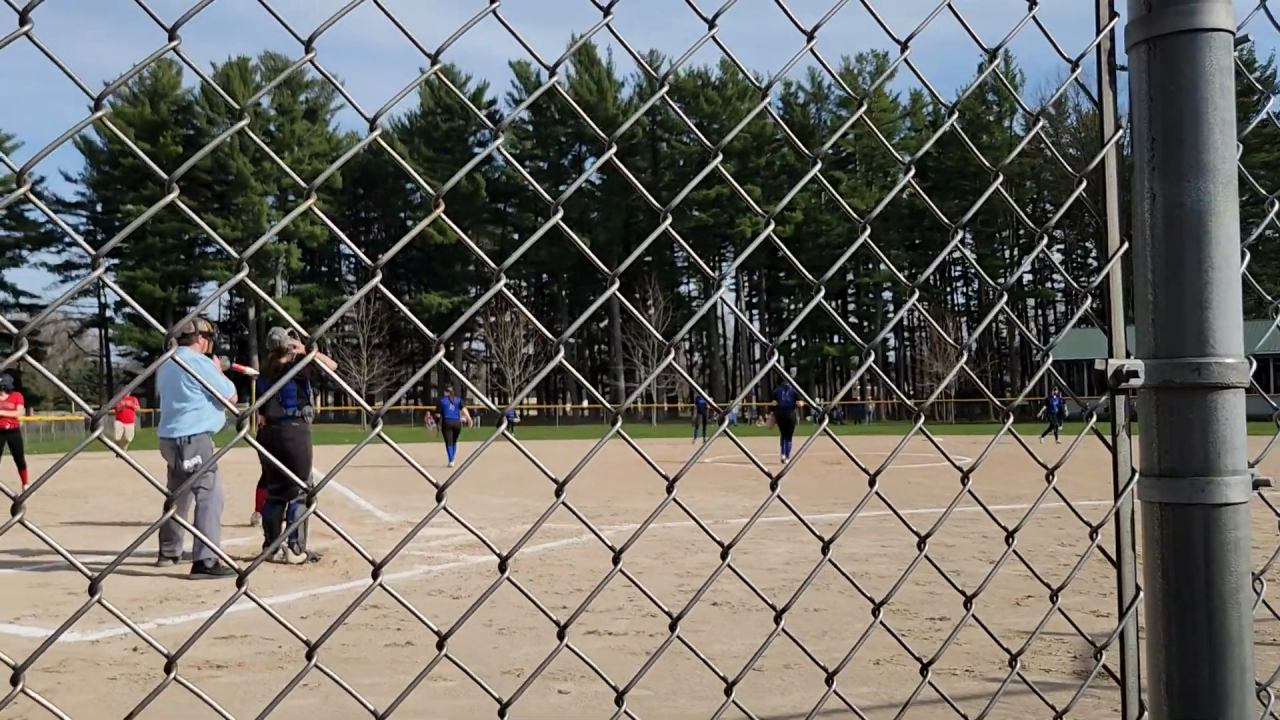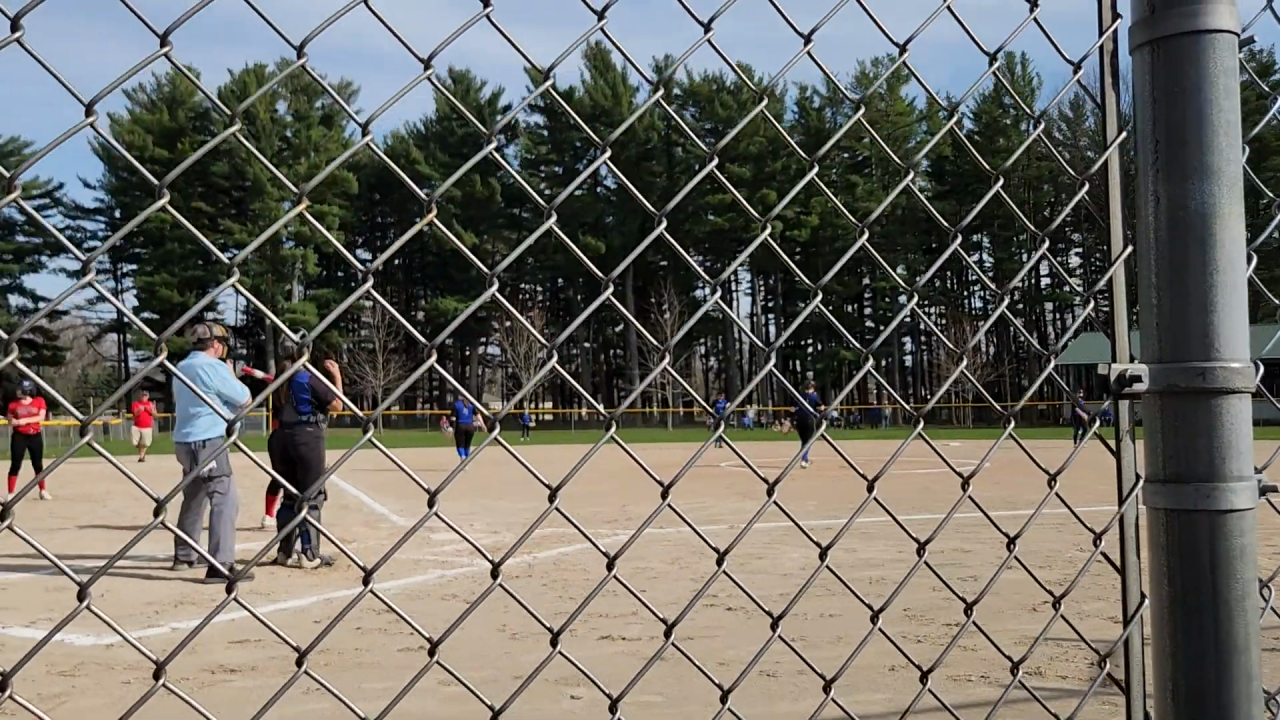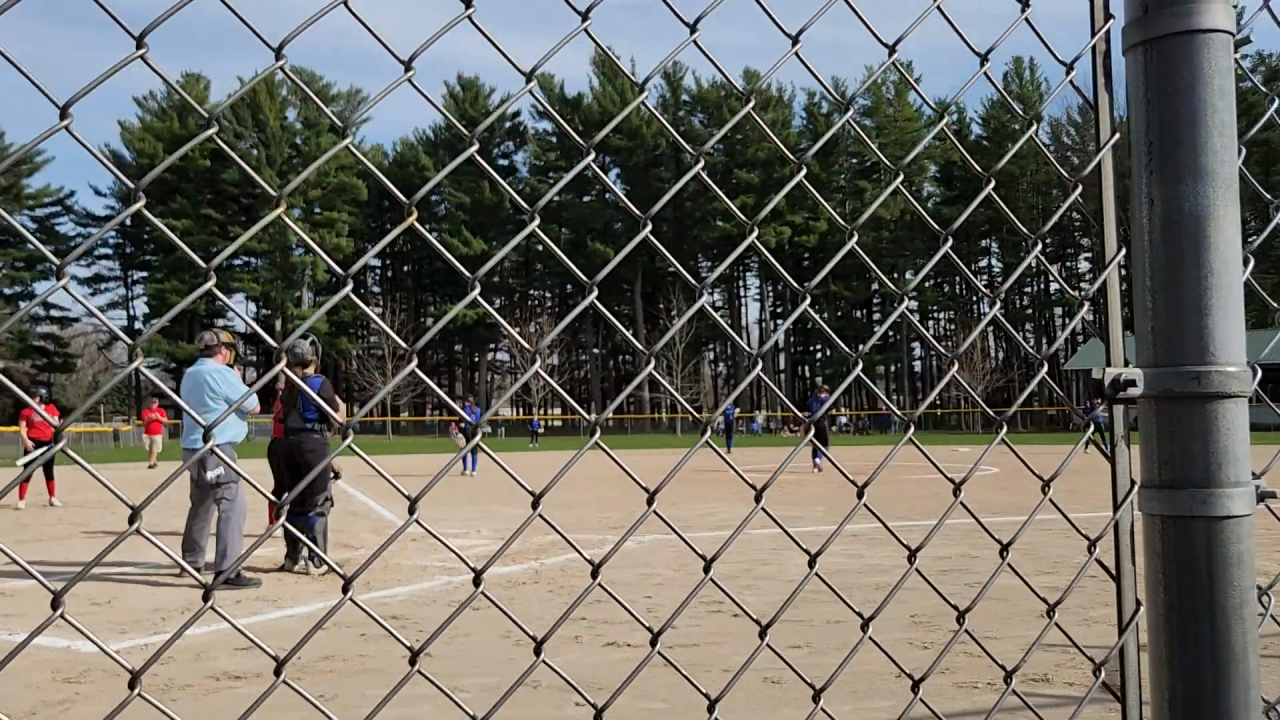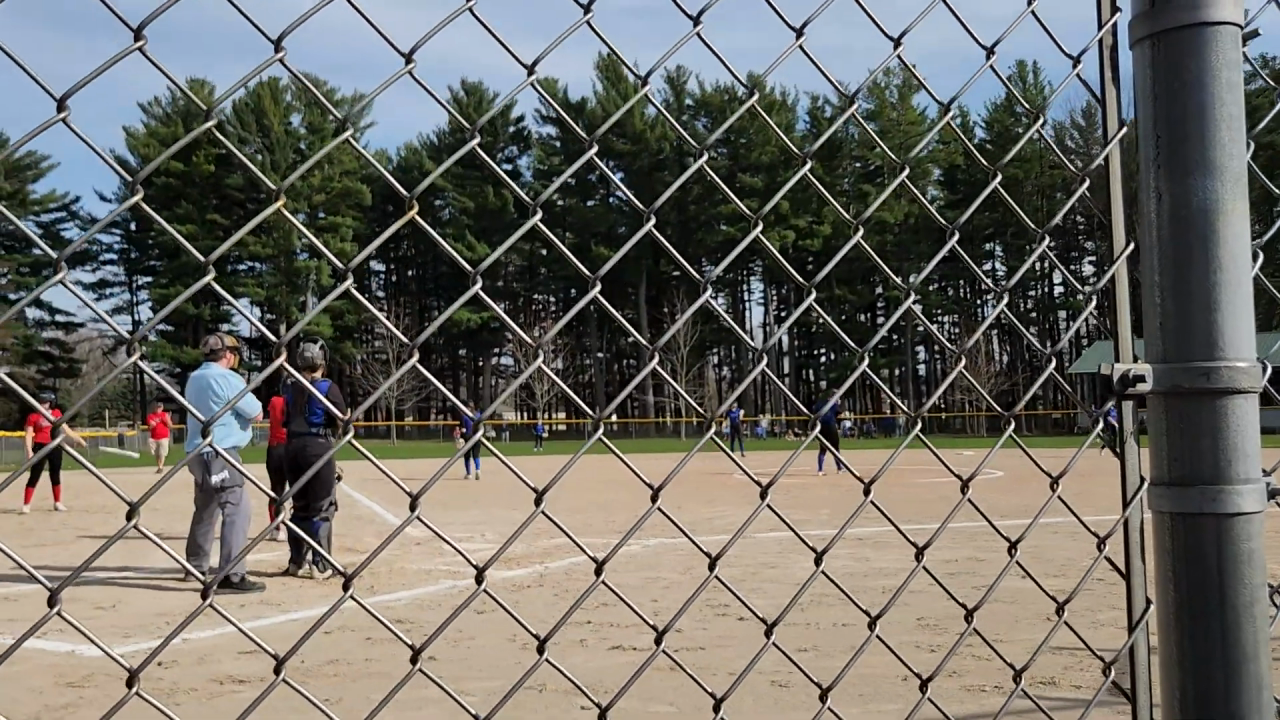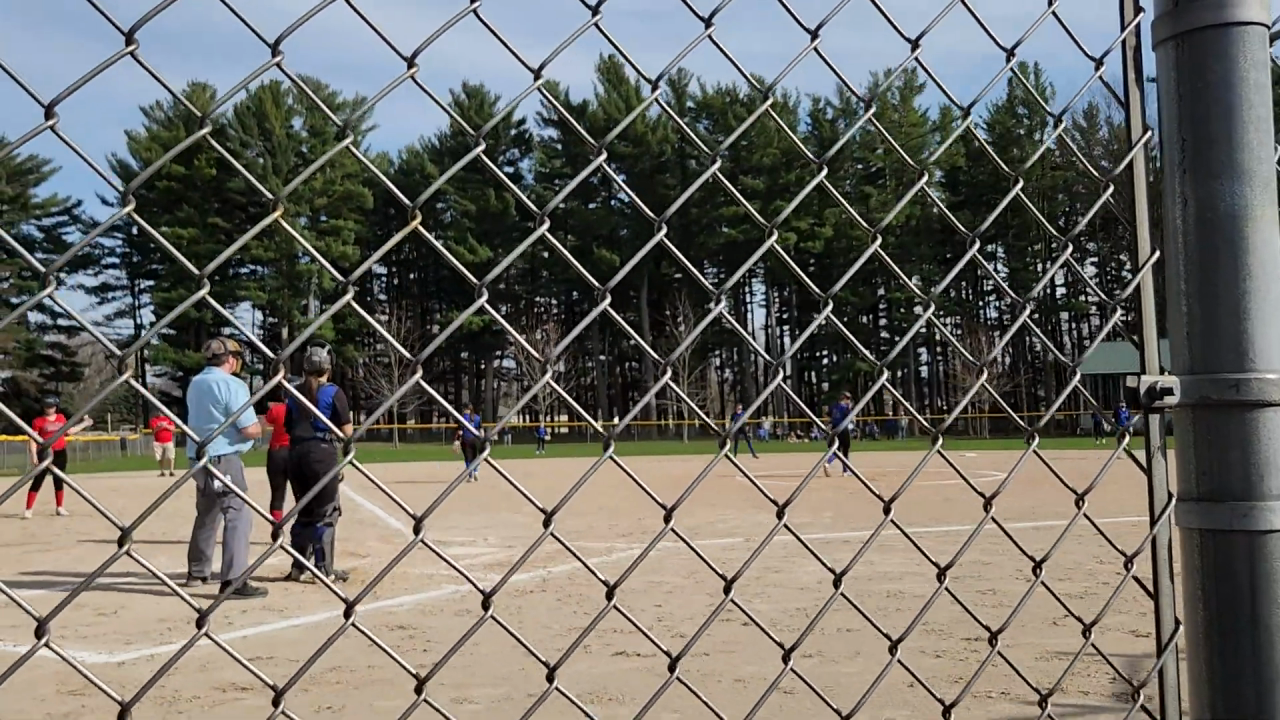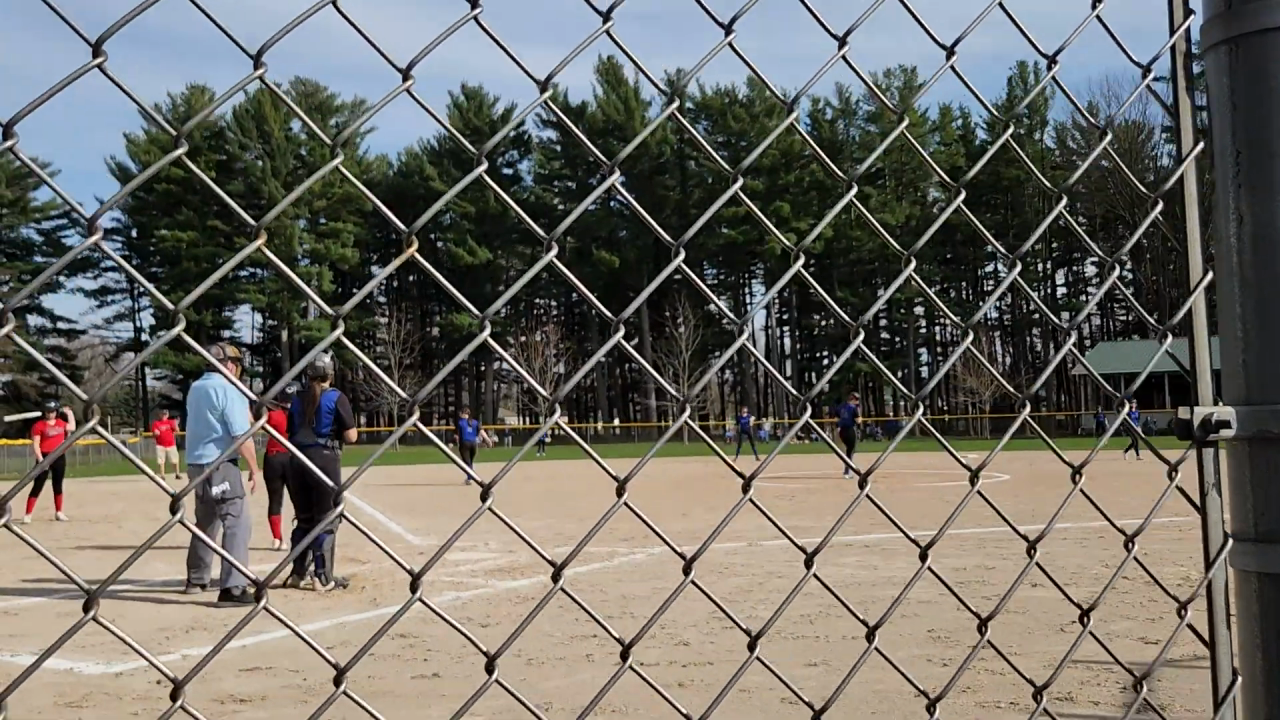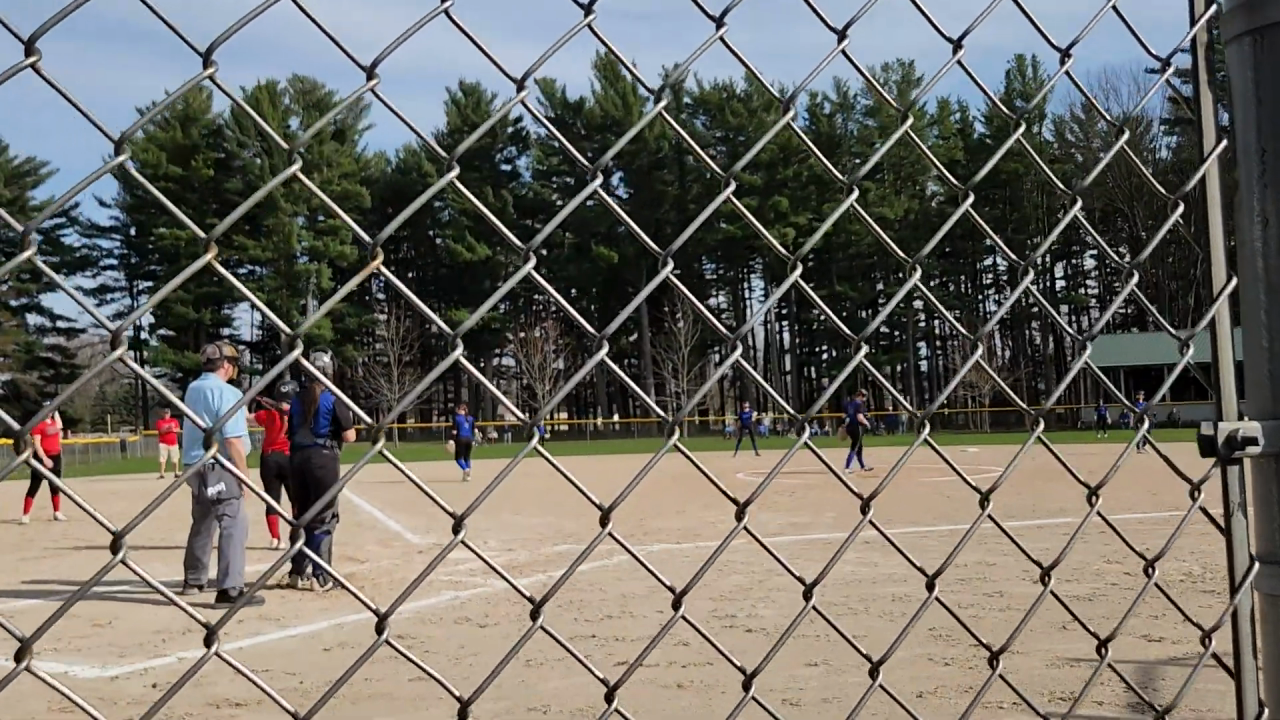
dt=0.2s
person 1, frame 1
left shoulder: (167, 364)
right shoulder: (199, 363)
right elbow: (231, 396)
right wrist: (218, 370)
left hip: (170, 438)
right hip: (193, 439)
left knee: (178, 495)
right knee: (210, 496)
left ankle: (168, 552)
right ankle: (205, 561)
person 1, frame 2
left shoulder: (181, 368)
right shoulder: (214, 368)
right elbow: (246, 400)
right wrist: (231, 375)
left hip: (186, 442)
right hip: (207, 444)
left knee: (193, 499)
right knee: (224, 500)
left ankle: (183, 555)
right ankle: (220, 566)
person 1, frame 3
left shoulder: (189, 375)
right shoulder: (222, 374)
right elbow: (253, 406)
right wrist: (239, 381)
left hip: (193, 449)
right hip: (215, 450)
left knee: (201, 506)
right knee: (232, 507)
left ankle: (192, 562)
right ankle: (227, 573)
person 1, frame 4
left shoulder: (193, 379)
right shoulder: (228, 379)
right elbow: (256, 414)
right wrist: (244, 391)
left hip: (198, 452)
right hip: (220, 454)
left knee: (205, 511)
right knee: (237, 511)
left ankle: (196, 565)
right ankle: (231, 576)
person 1, frame 5
left shoulder: (195, 383)
right shoulder: (231, 384)
right elbow: (249, 427)
right wrist: (259, 431)
left hip: (199, 457)
right hip: (222, 458)
left knee: (207, 515)
right knee: (239, 516)
left ankle: (197, 572)
right ankle: (233, 581)
person 1, frame 6
left shoulder: (194, 390)
right shoulder: (229, 390)
right elbow: (241, 437)
left wrist: (245, 415)
right wrist: (254, 469)
left hip: (197, 464)
right hip: (221, 466)
left knee: (205, 522)
right knee: (237, 523)
left ankle: (196, 579)
right ankle: (232, 589)
person 1, frame 7
left shoulder: (192, 389)
right shoulder: (226, 392)
right elbow: (233, 440)
left wrist: (243, 416)
right wrist: (244, 473)
left hip: (196, 466)
right hip: (217, 467)
left knee: (202, 523)
right knee: (234, 524)
left ankle: (193, 580)
right ankle: (229, 590)
person 2, frame 1
left shoulder: (263, 376)
right shoulder: (295, 369)
left elbow: (263, 412)
right elbow: (331, 366)
right wrist: (305, 351)
left hip: (270, 433)
right hip: (295, 432)
left knee: (275, 491)
right knee: (299, 491)
left ankle: (272, 547)
right ankle: (296, 550)
person 2, frame 2
right shoulder: (310, 377)
left elbow: (280, 413)
right elbow: (336, 406)
right wrist: (336, 375)
left hip: (283, 438)
right hip: (308, 437)
left knee: (290, 496)
right knee: (311, 497)
left ankle: (285, 552)
right ankle: (310, 555)
person 2, frame 3
left shoulder: (288, 386)
right shoulder: (320, 383)
left elbow: (286, 416)
right elbow: (335, 420)
right wrist: (341, 406)
left hip: (289, 444)
right hip: (314, 445)
left knee: (296, 503)
right knee: (318, 504)
left ankle: (292, 558)
right ankle: (317, 562)
person 2, frame 4
left shoulder: (292, 390)
right shoulder: (327, 387)
left elbow: (288, 423)
right elbow: (342, 423)
right wrist: (347, 421)
left hip: (293, 448)
right hip: (318, 448)
left knee: (301, 508)
right knee: (322, 509)
left ankle: (297, 562)
right ankle: (321, 566)
person 2, frame 5
left shoulder: (295, 393)
right shoulder: (333, 392)
left elbow: (289, 428)
right elbow: (347, 431)
right wrist: (335, 430)
left hip: (296, 453)
right hip: (322, 453)
left knee: (304, 512)
right knee: (326, 513)
left ankle: (299, 567)
right ankle: (324, 570)
person 2, frame 6
left shoulder: (298, 400)
right shoulder: (336, 397)
left elbow: (291, 433)
right elbow: (351, 436)
right wrist: (335, 431)
left hip: (298, 459)
right hip: (324, 458)
left knee: (304, 518)
right knee: (326, 519)
left ankle: (298, 574)
right ankle: (323, 577)
person 2, frame 7
left shoulder: (297, 399)
right shoulder: (333, 398)
left elbow: (291, 434)
right elbow: (349, 436)
right wrist: (336, 432)
left hip: (297, 459)
right hip: (323, 459)
left knee: (303, 517)
right knee: (324, 520)
left ankle: (296, 574)
right ankle: (321, 578)
